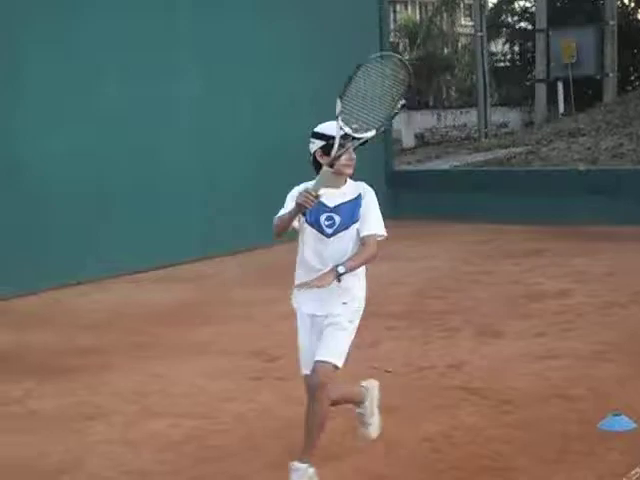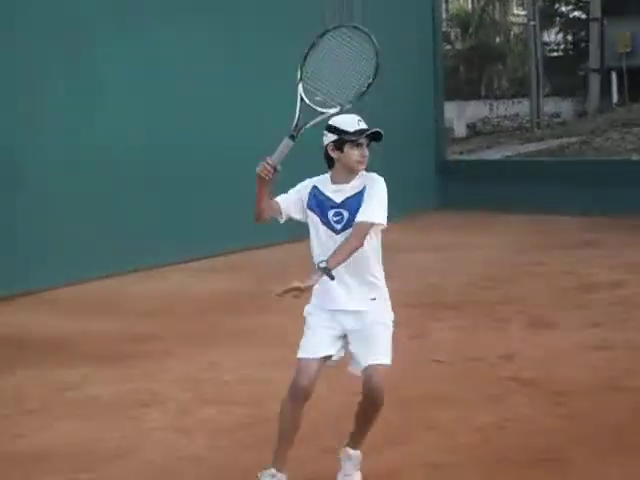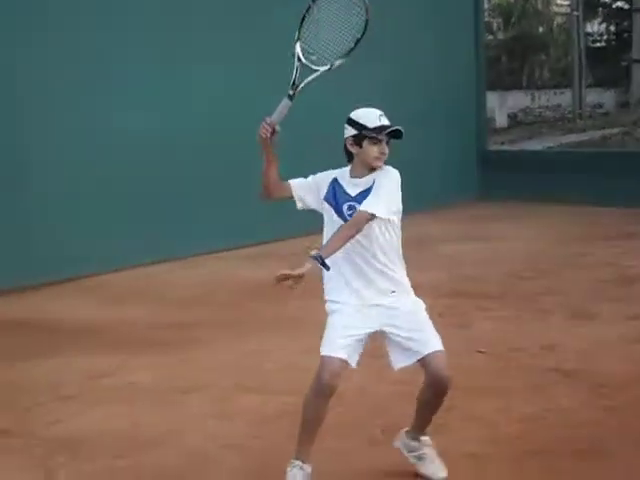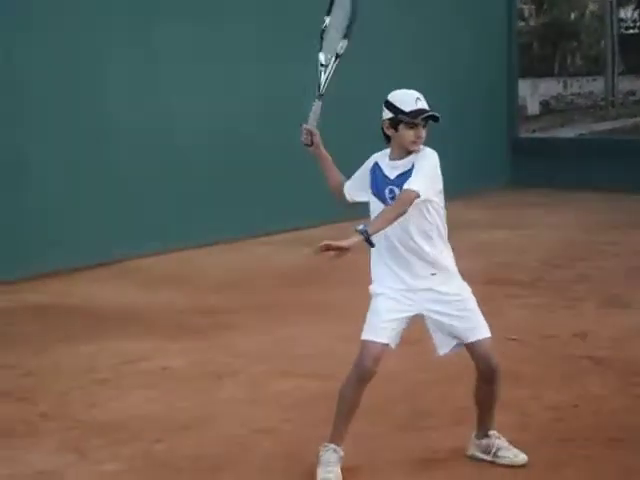
dt=0.2s
person 1, frame 1
left shoulder: (363, 194)
right shoulder: (300, 194)
left elbow: (371, 248)
right elbow: (278, 231)
left wrist: (335, 273)
right wrist: (297, 210)
left hip: (343, 305)
right hip: (308, 305)
left knee: (319, 382)
right knee: (319, 388)
right ankle: (362, 395)
person 1, frame 2
left shoulder: (373, 185)
right shoulder: (310, 189)
left elbow: (358, 238)
right elbow: (263, 215)
left wrist: (320, 272)
right wrist: (263, 183)
left hip: (370, 303)
right hip: (326, 304)
left knee: (374, 388)
right knee: (301, 385)
person 1, frame 3
left shoulder: (388, 179)
right shoulder: (328, 183)
left elbow: (354, 225)
right elbow: (272, 192)
left wrist: (313, 262)
right wrist: (269, 151)
left hip: (396, 297)
right hip: (348, 301)
left knee: (439, 376)
right knee: (326, 381)
left ankle: (415, 439)
person 1, frame 4
left shoulder: (427, 159)
right shoulder: (374, 166)
left elbow: (401, 204)
right elbow: (343, 190)
left wrist: (360, 236)
right wrist: (318, 148)
left hip: (442, 280)
right hip: (393, 285)
left knee: (488, 363)
right knee: (365, 365)
left ankle: (484, 438)
right ankle: (333, 448)
